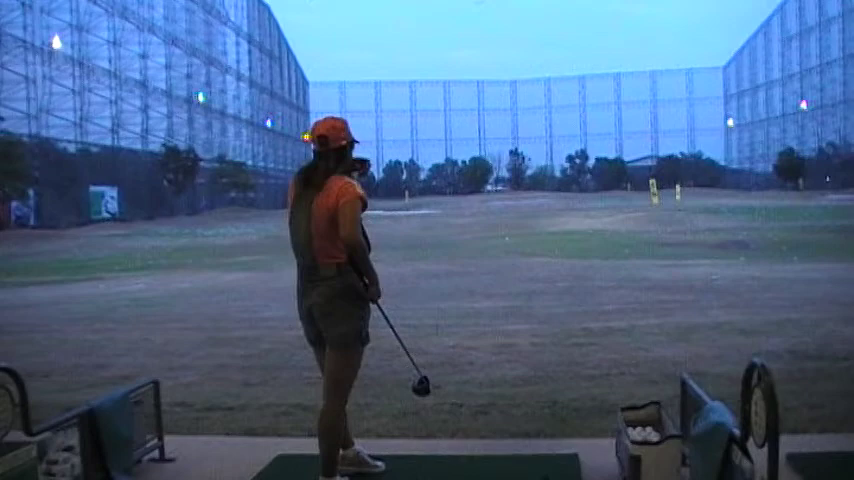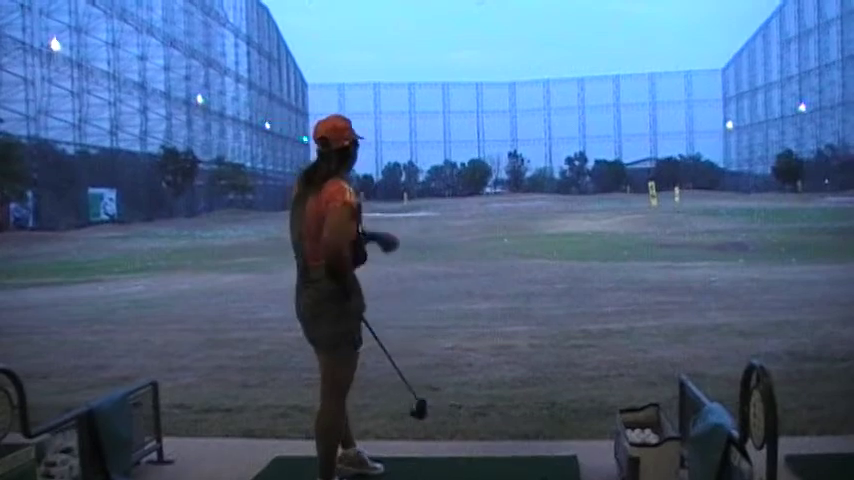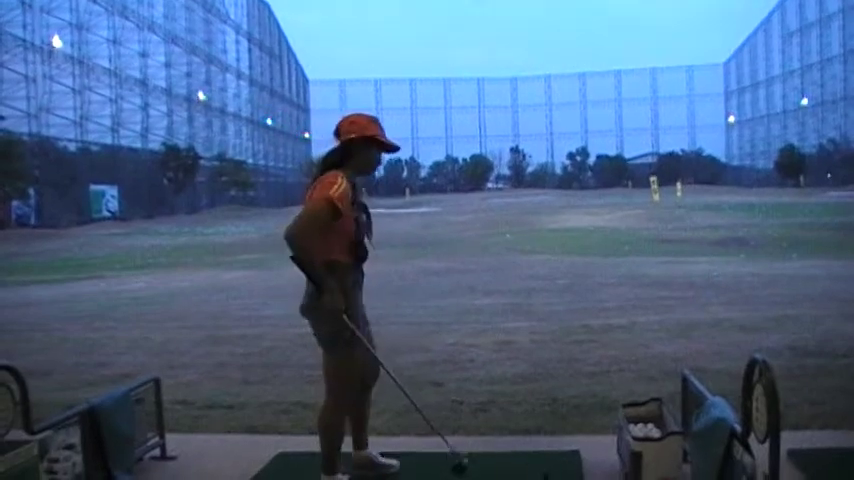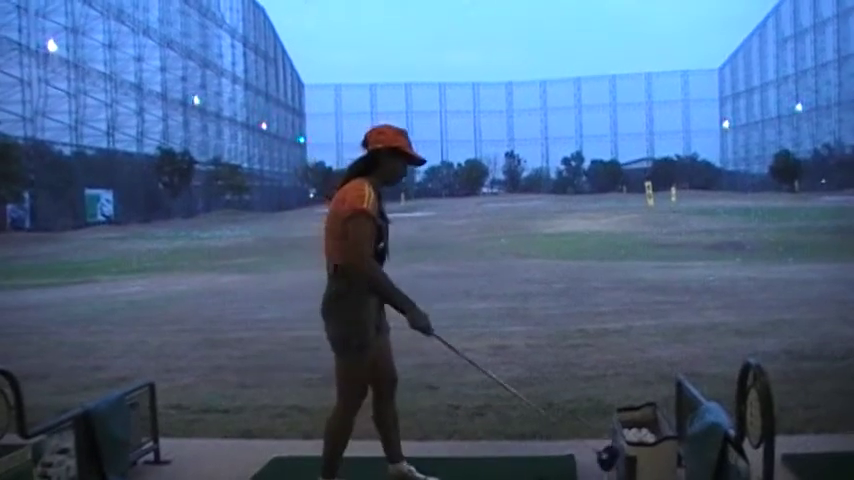
dt=0.4s
person 1, frame 1
left shoulder: (299, 186)
right shoulder: (346, 188)
right elbow: (350, 237)
right wrist: (372, 279)
left hip: (308, 293)
right hip: (341, 292)
left knee: (335, 386)
right knee: (336, 391)
person 1, frame 2
left shoulder: (305, 187)
right shoulder: (340, 192)
right elbow: (333, 246)
left wrist: (371, 235)
right wrist: (352, 292)
left hip: (310, 293)
right hip: (333, 297)
left knee: (335, 385)
right knee: (334, 393)
person 1, frame 3
left shoulder: (344, 186)
right shoulder: (336, 186)
right elbow: (295, 235)
right wrist: (327, 289)
left hip: (345, 294)
right hip: (334, 296)
left knee: (367, 372)
right knee: (340, 391)
person 1, frame 4
left shoulder: (364, 192)
right shoulder: (362, 195)
right elbow: (364, 264)
right wrist: (411, 310)
left hip: (364, 300)
right hip: (350, 301)
left knee: (386, 385)
right knee: (351, 397)
